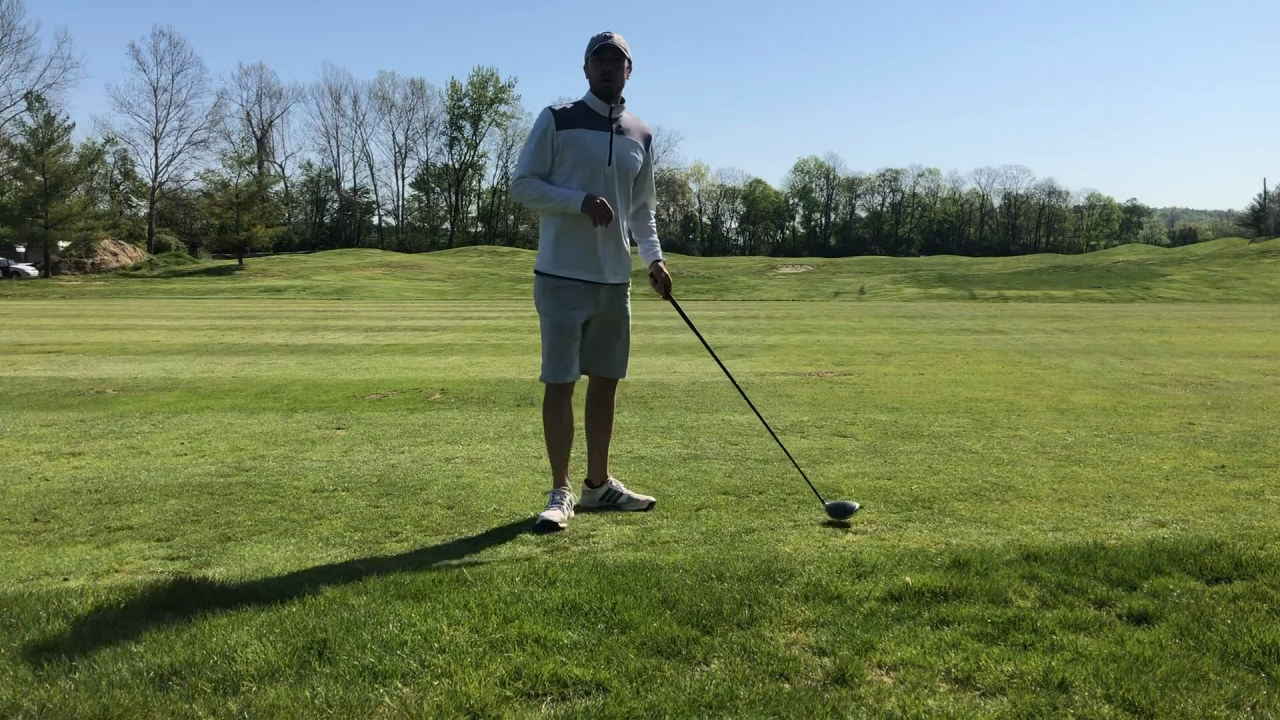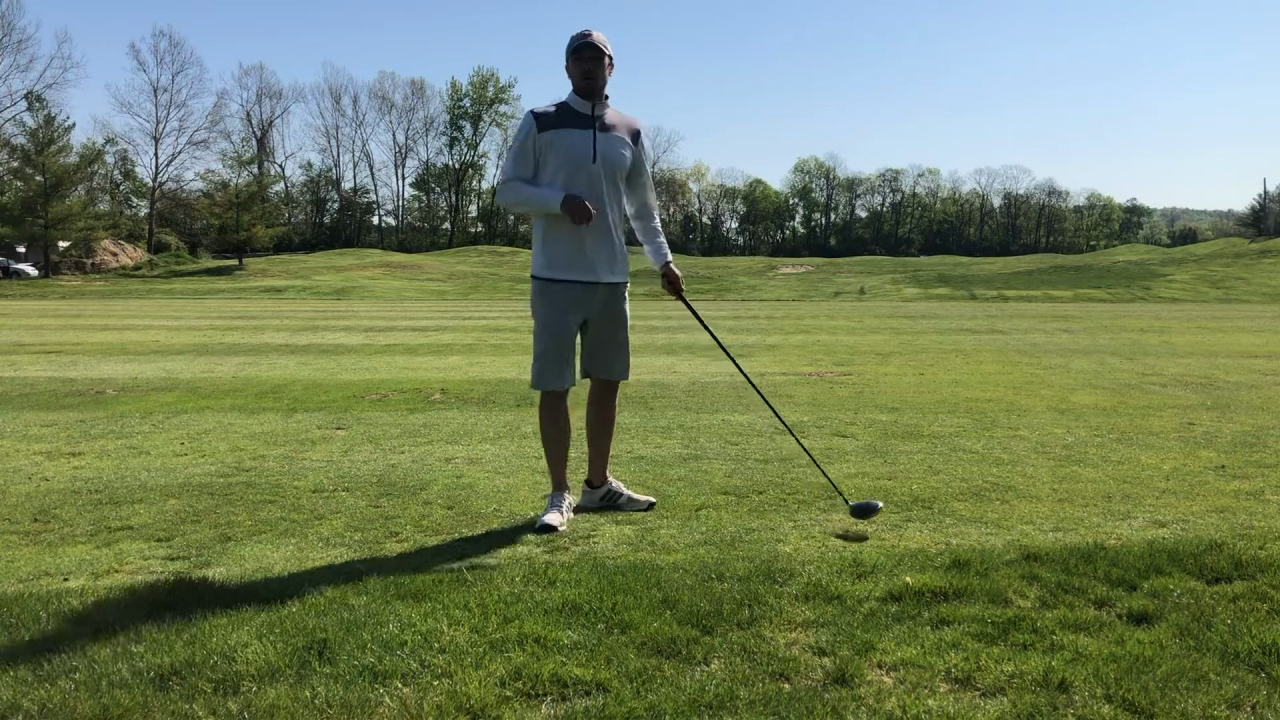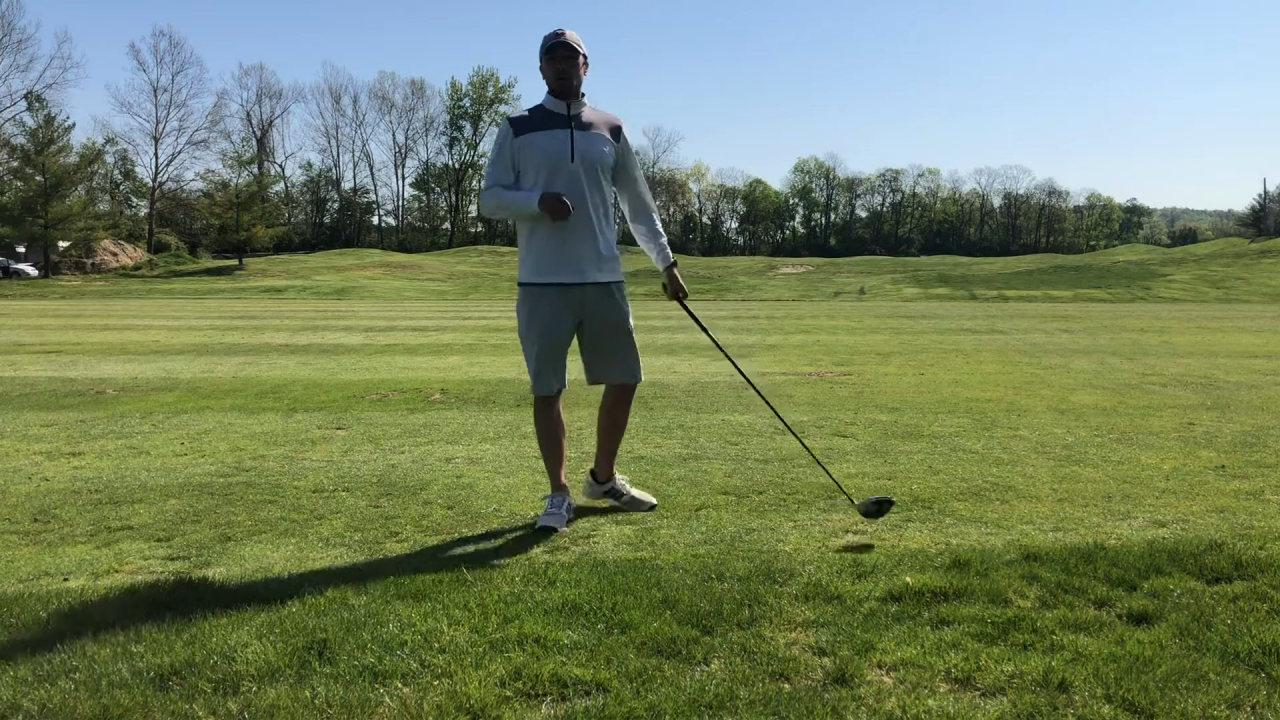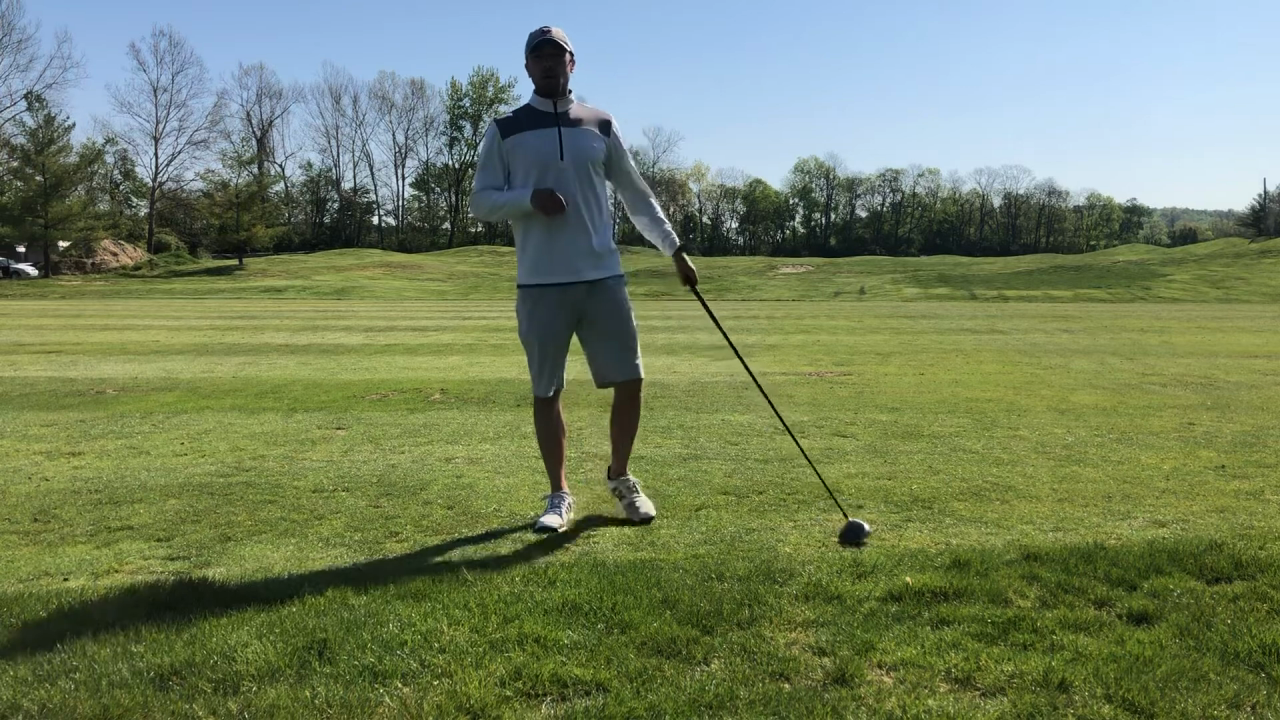
dt=0.2s
person 1, frame 1
left shoulder: (641, 135)
right shoulder: (556, 120)
right elbow: (522, 185)
left wrist: (653, 259)
right wrist: (581, 201)
left hip: (614, 279)
right hip: (562, 277)
left knee: (606, 382)
right knee: (559, 382)
left ankle: (599, 483)
right ankle: (561, 491)
person 1, frame 2
left shoulder: (630, 132)
right shoulder: (539, 123)
left elbow: (643, 205)
right elbow: (508, 190)
left wrist: (662, 259)
right wrist: (560, 200)
left hip: (612, 279)
right hip: (556, 278)
left knee: (607, 384)
right knee: (554, 388)
left ankle: (598, 483)
right ankle: (560, 494)
person 1, frame 3
left shoulder: (610, 130)
right shoulder: (517, 128)
left elbow: (638, 203)
right elbow: (490, 198)
left wrist: (666, 264)
right wrist: (538, 200)
left hip: (604, 279)
right hip: (543, 283)
left knee: (623, 383)
right knee: (546, 392)
left ankle: (603, 477)
right ankle: (559, 495)
person 1, frame 4
left shoulder: (600, 125)
right shoulder: (505, 130)
left elbow: (636, 195)
right elbow: (481, 202)
left wrist: (674, 248)
right wrist: (529, 198)
left hip: (603, 276)
right hip: (541, 283)
left knee: (629, 382)
right knee: (545, 393)
left ankle: (620, 475)
right ankle: (559, 495)
